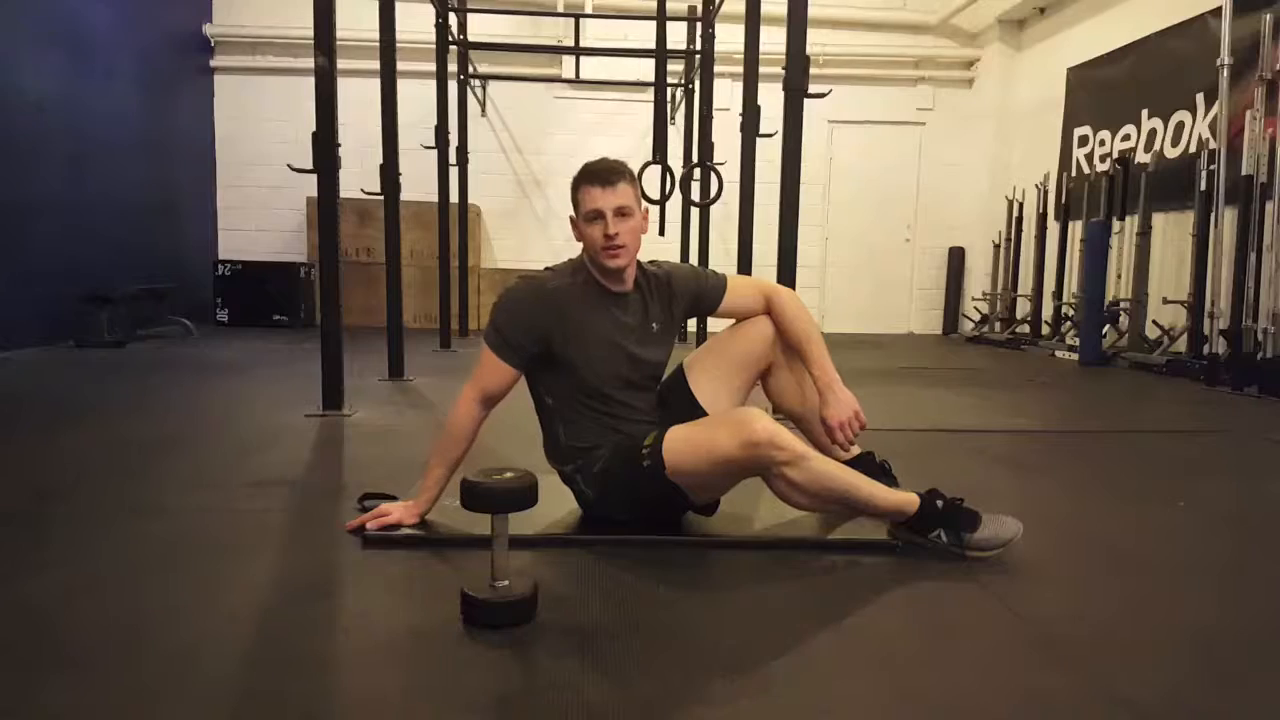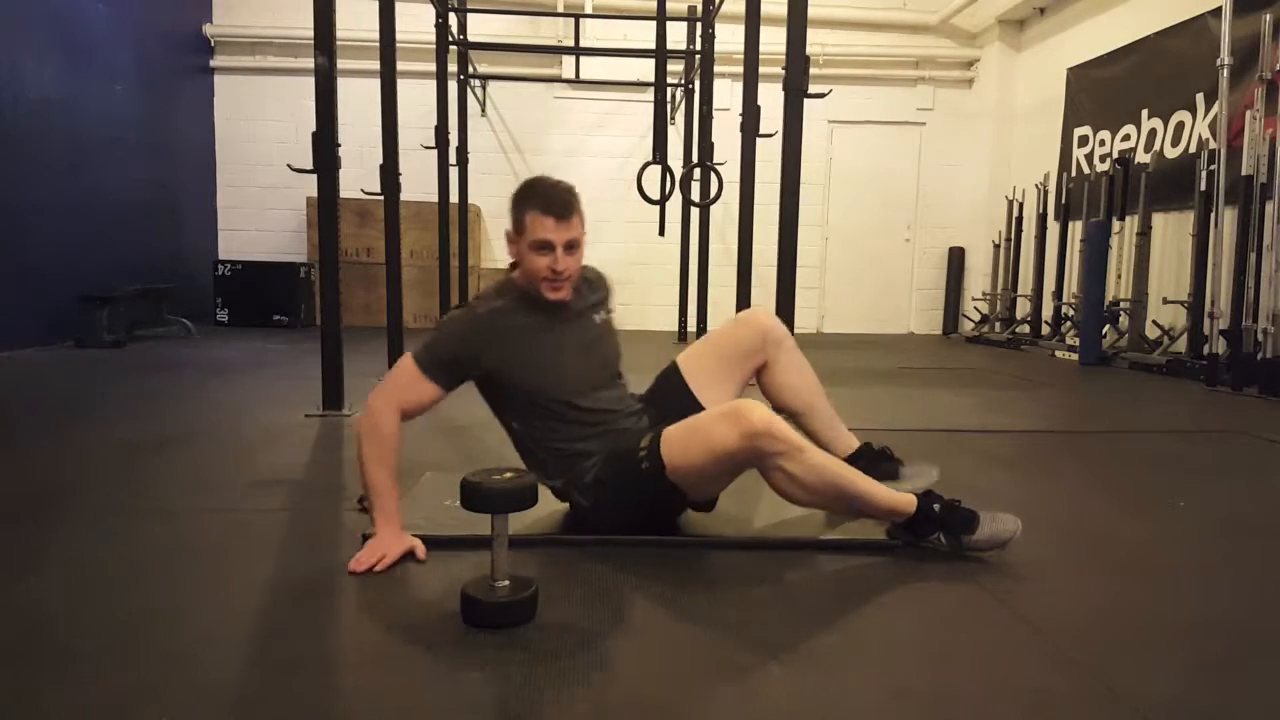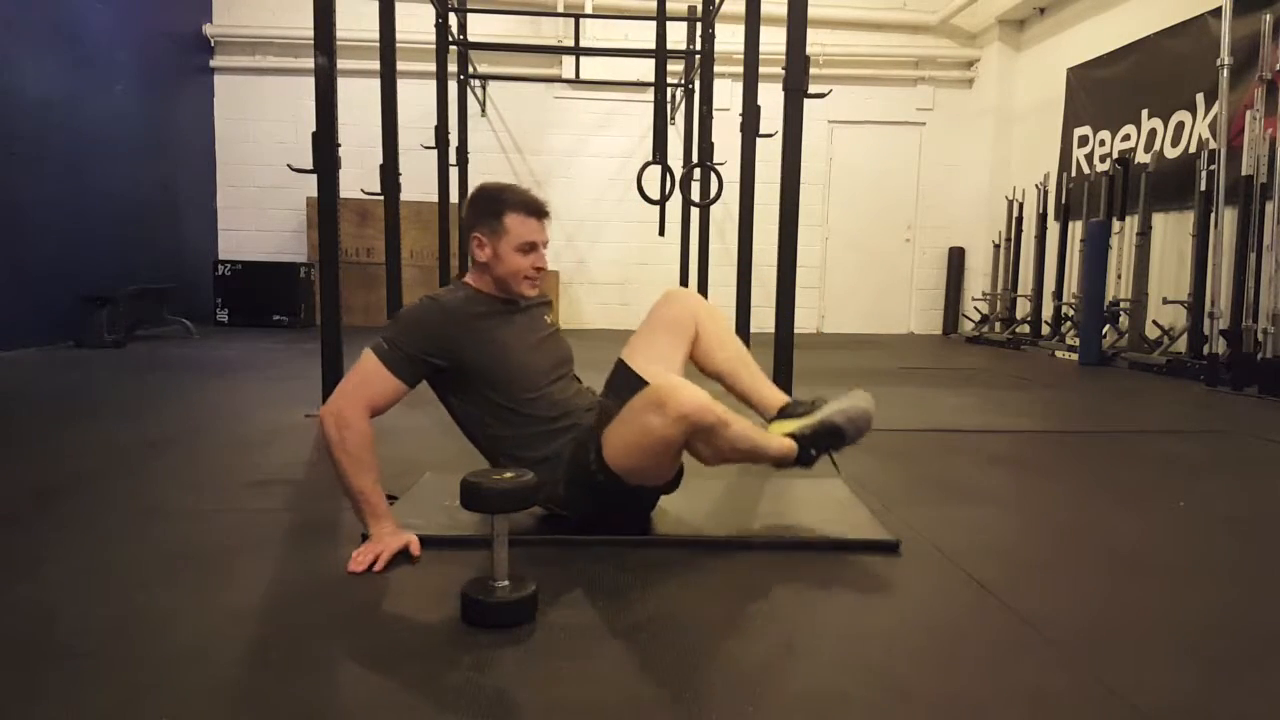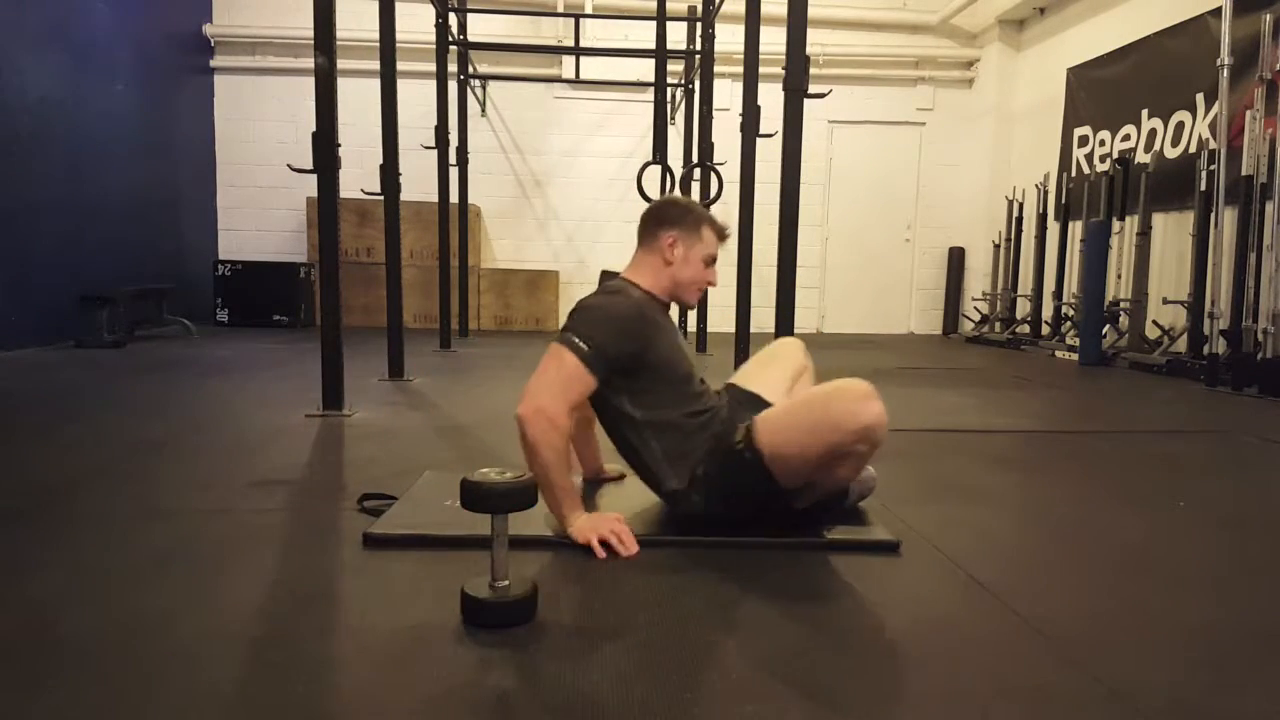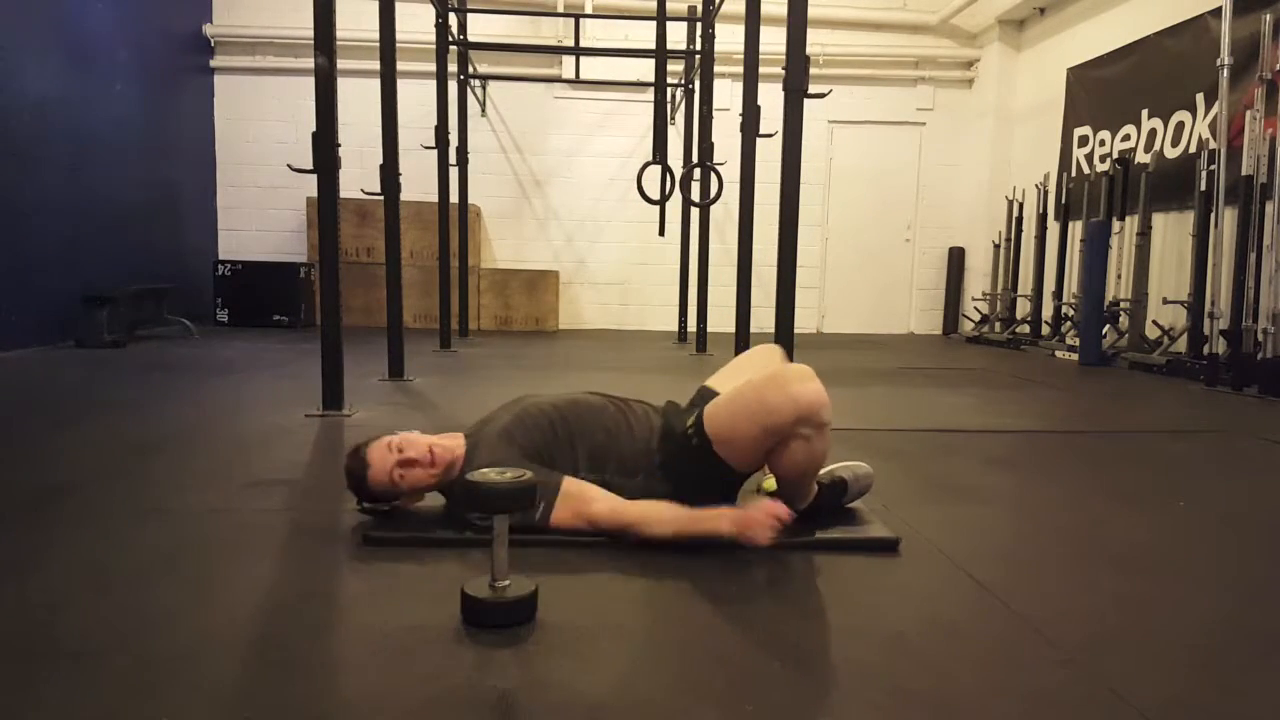
dt=1s
person 1, frame 1
left shoulder: (670, 284)
right shoulder: (538, 301)
left elbow: (776, 297)
right elbow: (477, 400)
left wrist: (832, 388)
right wrist: (421, 502)
left hip: (661, 437)
right hip: (611, 481)
left knee: (768, 333)
right knee: (757, 433)
left ankle: (860, 468)
right ankle: (920, 516)
person 1, frame 2
left shoulder: (586, 284)
right shoulder: (483, 326)
right elbow: (382, 409)
right wrist: (389, 525)
left hip: (646, 427)
right hip: (611, 486)
left knee: (759, 327)
right knee: (754, 425)
left ankle: (859, 462)
right ankle: (918, 516)
person 1, frame 3
left shoulder: (528, 300)
right shoulder: (440, 320)
right elbow: (343, 411)
right wrist: (382, 526)
left hip: (605, 428)
right hip: (583, 484)
left knee: (682, 305)
right knee: (675, 397)
left ankle: (785, 414)
right ankle: (792, 448)
person 1, frame 4
left shoulder: (638, 305)
right shoulder: (615, 313)
left elbow: (576, 400)
right elbow: (537, 411)
left wrist: (592, 468)
right wrist: (574, 517)
right hip: (715, 479)
left knee: (790, 350)
right knee: (862, 408)
left ankle: (798, 479)
right ankle: (801, 499)
person 1, frame 5
left shoulder: (483, 439)
right elbow: (609, 514)
right wrist: (726, 521)
left hip: (670, 430)
right hip: (679, 469)
left knee: (770, 356)
right knee: (800, 394)
left ankle: (792, 481)
right ankle: (803, 500)
